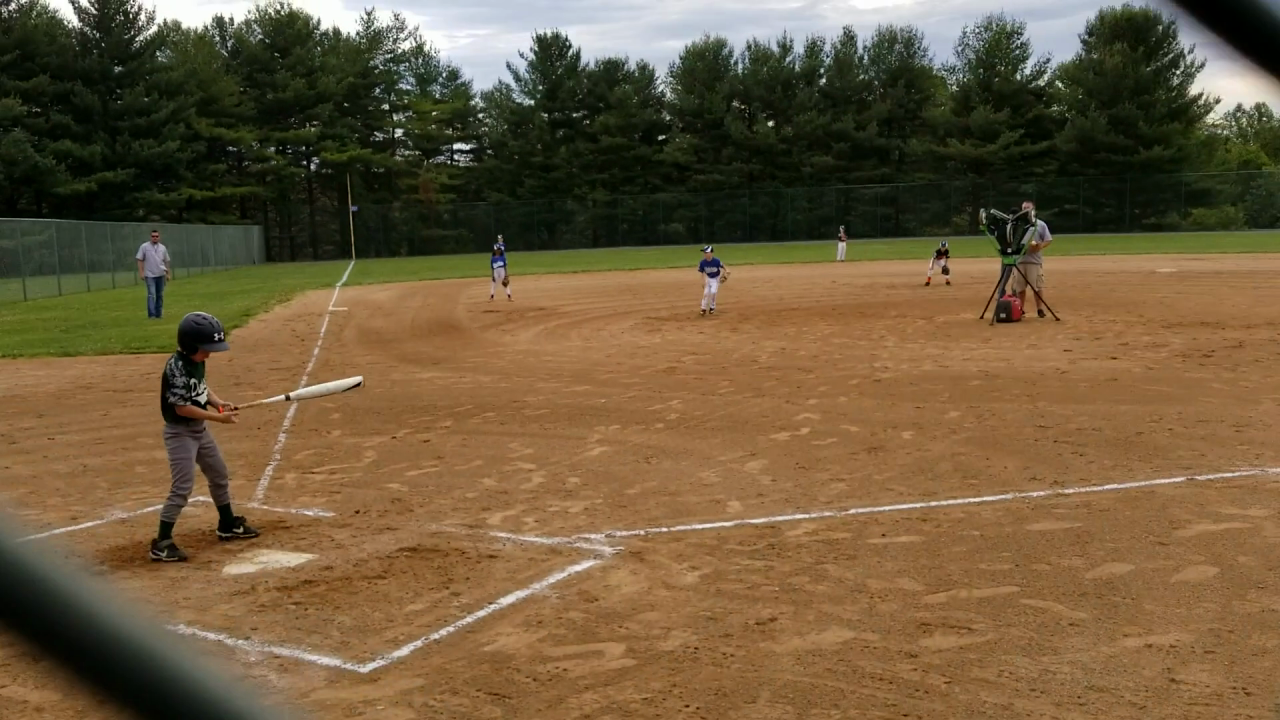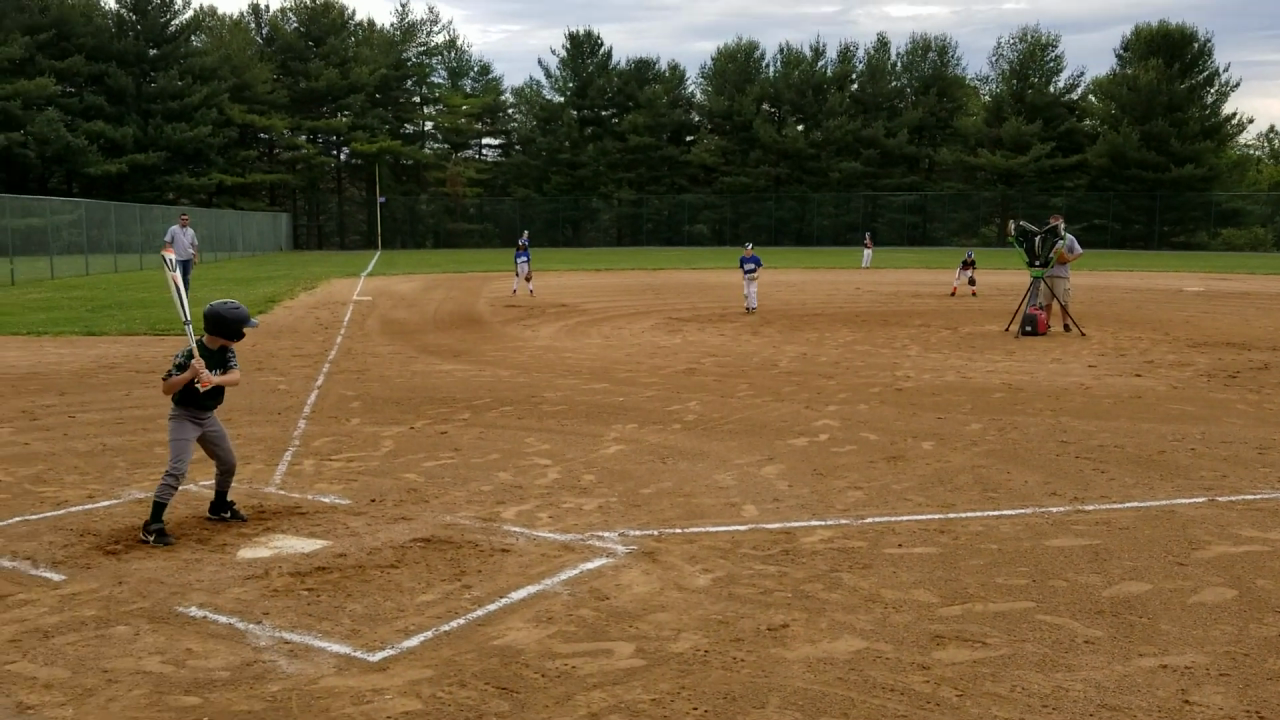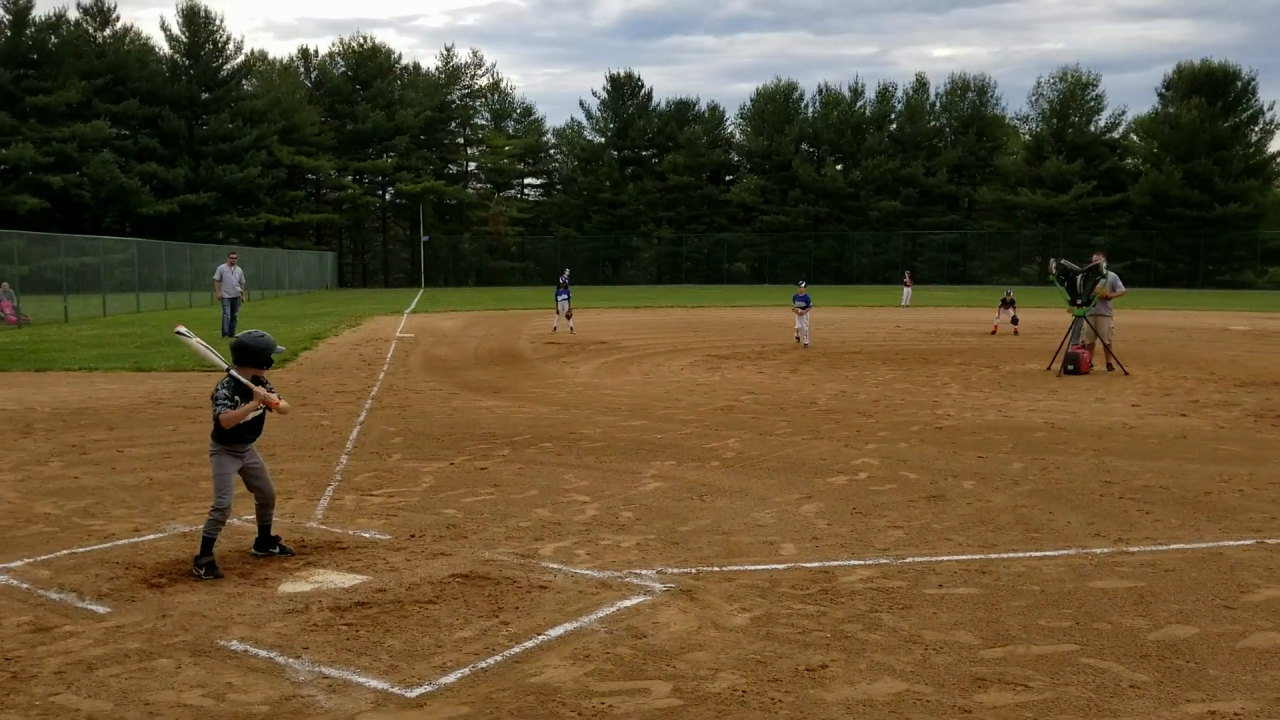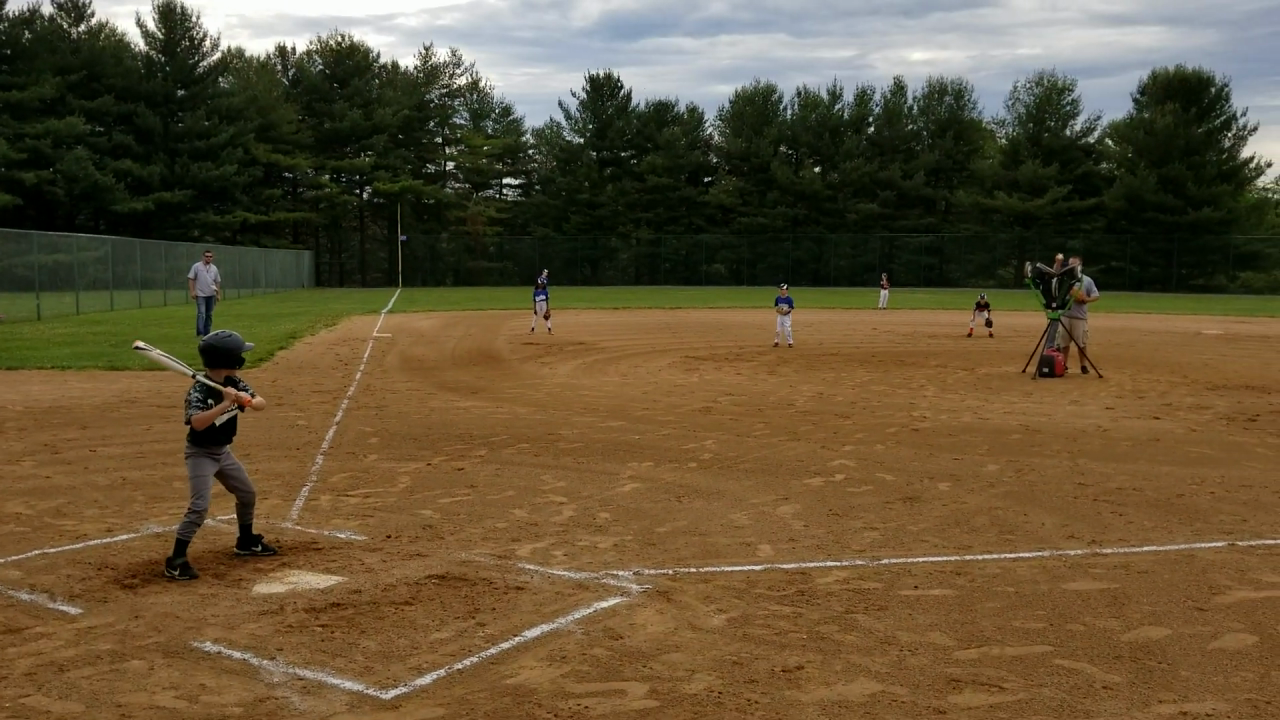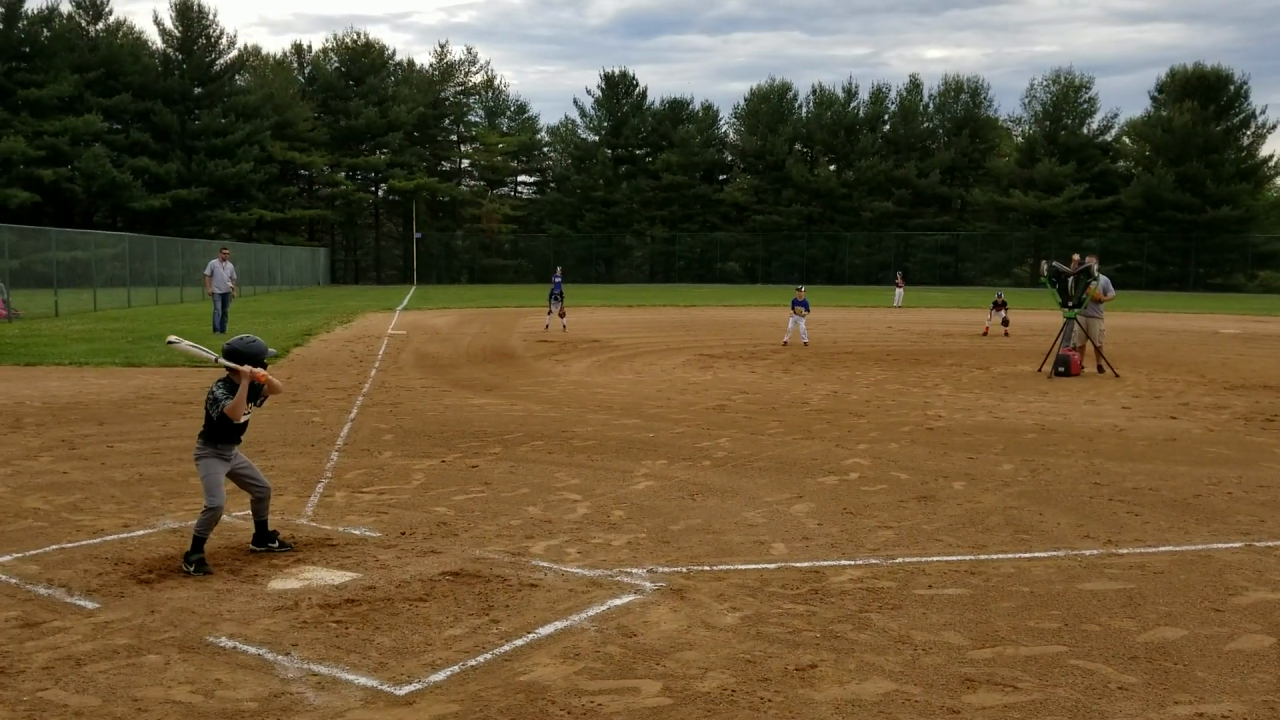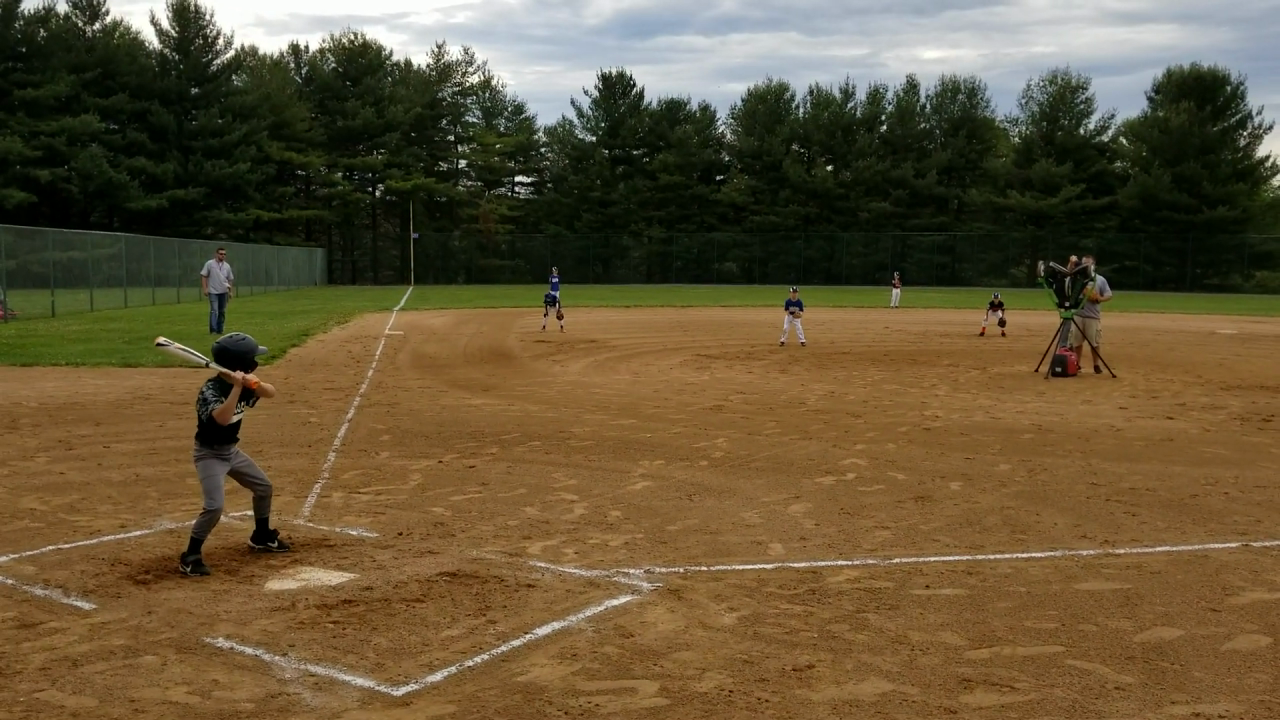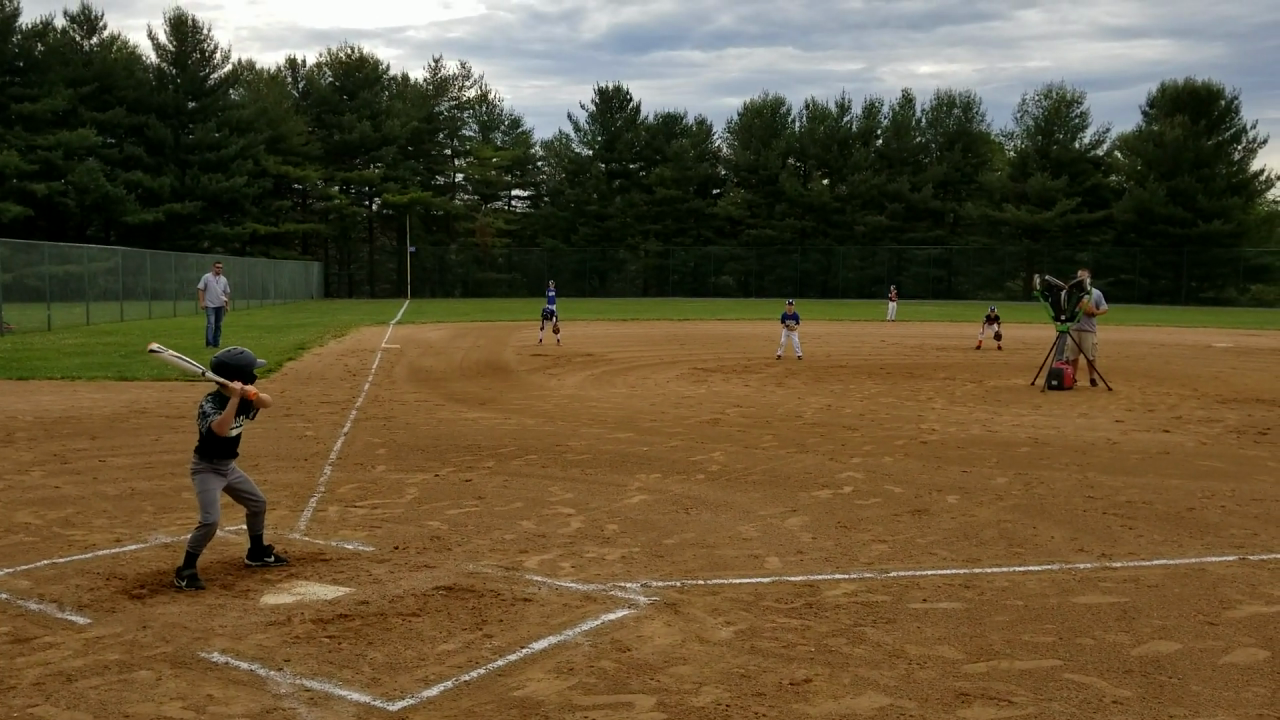
dt=0.7s
person 1, frame 1
left shoulder: (197, 361)
right shoulder: (176, 368)
right elbow: (181, 407)
left wrist: (217, 403)
right wrist: (218, 417)
left hip: (200, 429)
right hip: (180, 432)
left knee: (219, 475)
right knee: (182, 487)
left ankle: (228, 526)
right ankle: (162, 543)
person 1, frame 2
left shoulder: (226, 351)
right shoulder: (189, 354)
left elbow: (235, 377)
right elbow: (166, 389)
left wrist: (213, 378)
right wrist: (189, 374)
left hip: (209, 416)
right hip: (184, 417)
left knee: (228, 462)
right knee: (176, 469)
left ankle: (219, 507)
right ankle: (153, 524)
person 1, frame 3
left shoulder: (259, 382)
right shoulder: (225, 388)
left elbow: (286, 409)
right elbow: (226, 422)
left wrist: (274, 401)
right wrist: (254, 402)
left hip: (247, 449)
right hip: (224, 451)
left knee: (267, 495)
right knee: (223, 505)
left ankle: (264, 543)
right ankle: (203, 559)
person 1, frame 4
left shoulder: (233, 383)
right shoulder: (198, 391)
left elbow: (261, 403)
right elbow: (197, 423)
left wrist: (248, 400)
right wrist: (225, 403)
left hip: (223, 452)
right hip: (200, 454)
left knee: (247, 494)
right knee: (199, 506)
left ankle: (246, 542)
right ankle: (176, 561)
person 1, frame 5
left shoulder: (251, 385)
right shoulder: (220, 390)
left elbow: (278, 388)
right elbow: (235, 413)
left wrist: (264, 377)
right wrist: (245, 382)
left hip: (231, 451)
right hip: (210, 453)
left knee: (262, 489)
right knee: (216, 504)
left ankle: (262, 538)
right ankle: (193, 556)
person 1, frame 6
left shoulder: (242, 384)
right shoulder: (210, 389)
left elbow: (271, 392)
right elbow: (222, 418)
left wrist: (254, 383)
right wrist: (236, 387)
left hip: (231, 451)
right hip: (209, 454)
left knee: (264, 487)
right knee: (215, 506)
left ankle: (262, 536)
right ankle: (190, 557)
person 1, frame 7
left shoulder: (242, 398)
right shoulder: (210, 403)
left elbow: (268, 402)
right elbow: (221, 429)
left wrist: (253, 395)
right wrist: (235, 398)
left hip: (229, 466)
right hip: (206, 468)
left knee: (258, 503)
right knee: (210, 520)
left ankle: (257, 552)
right ankle: (185, 571)
